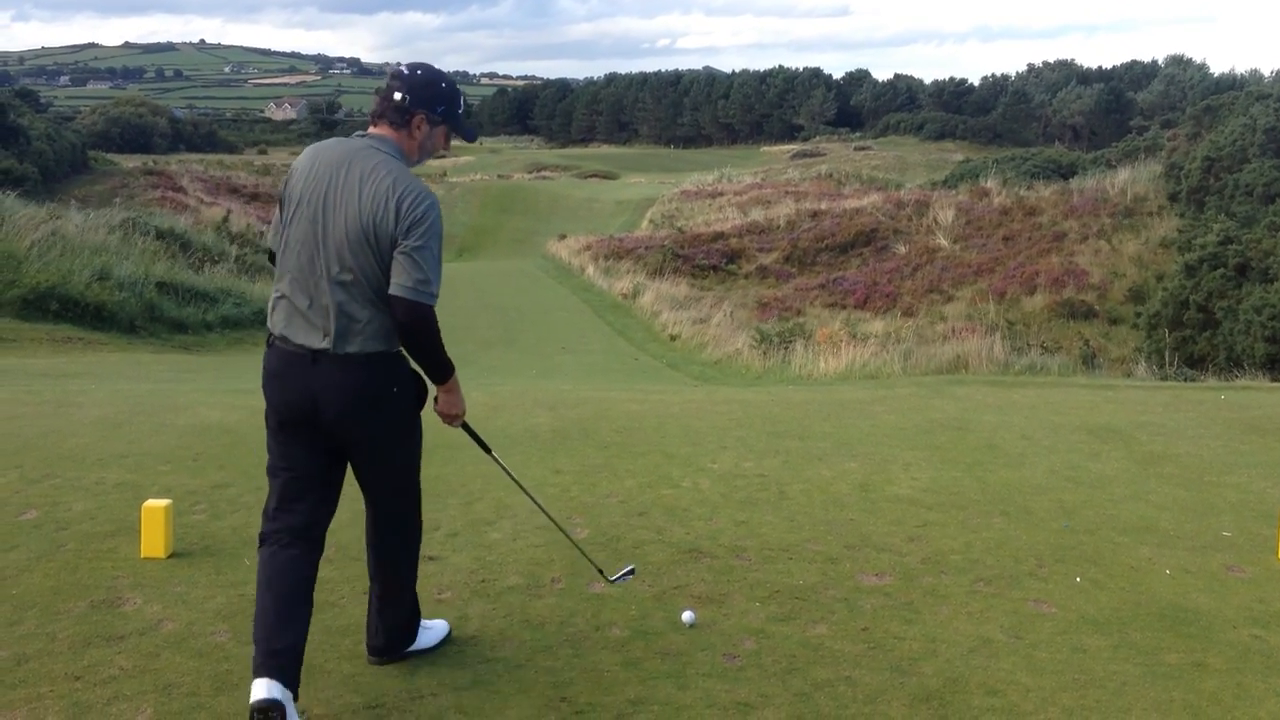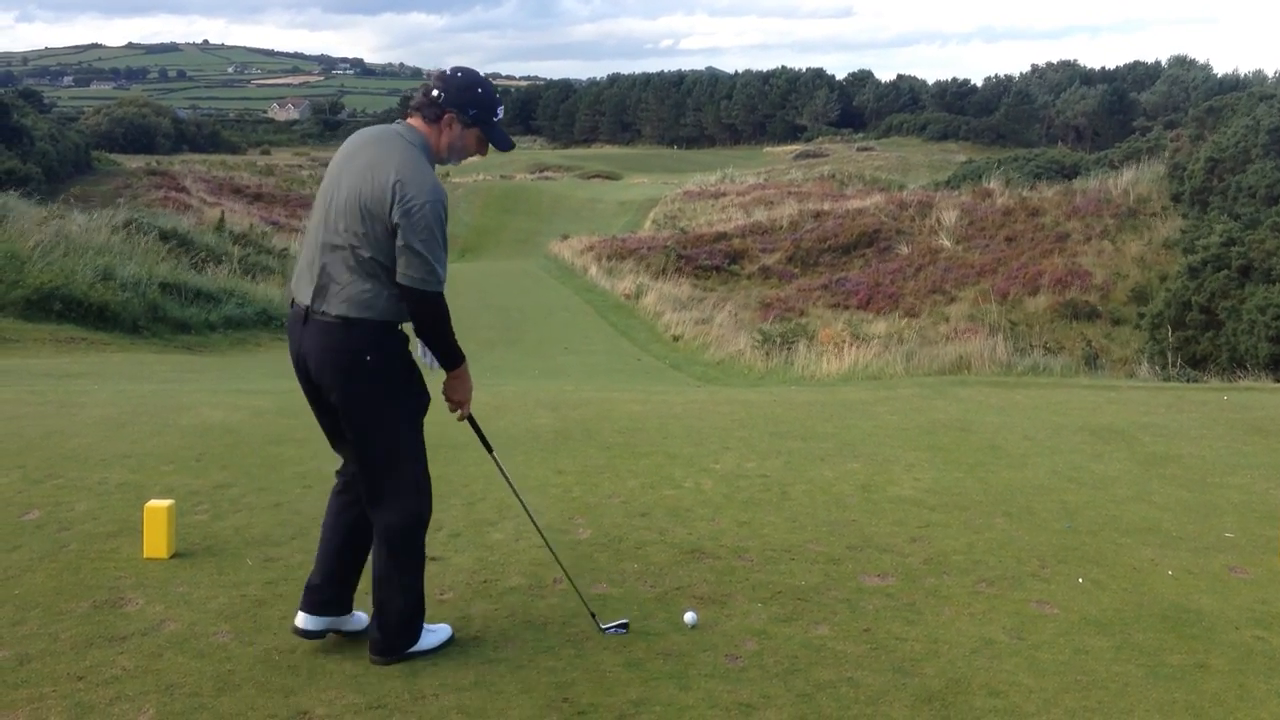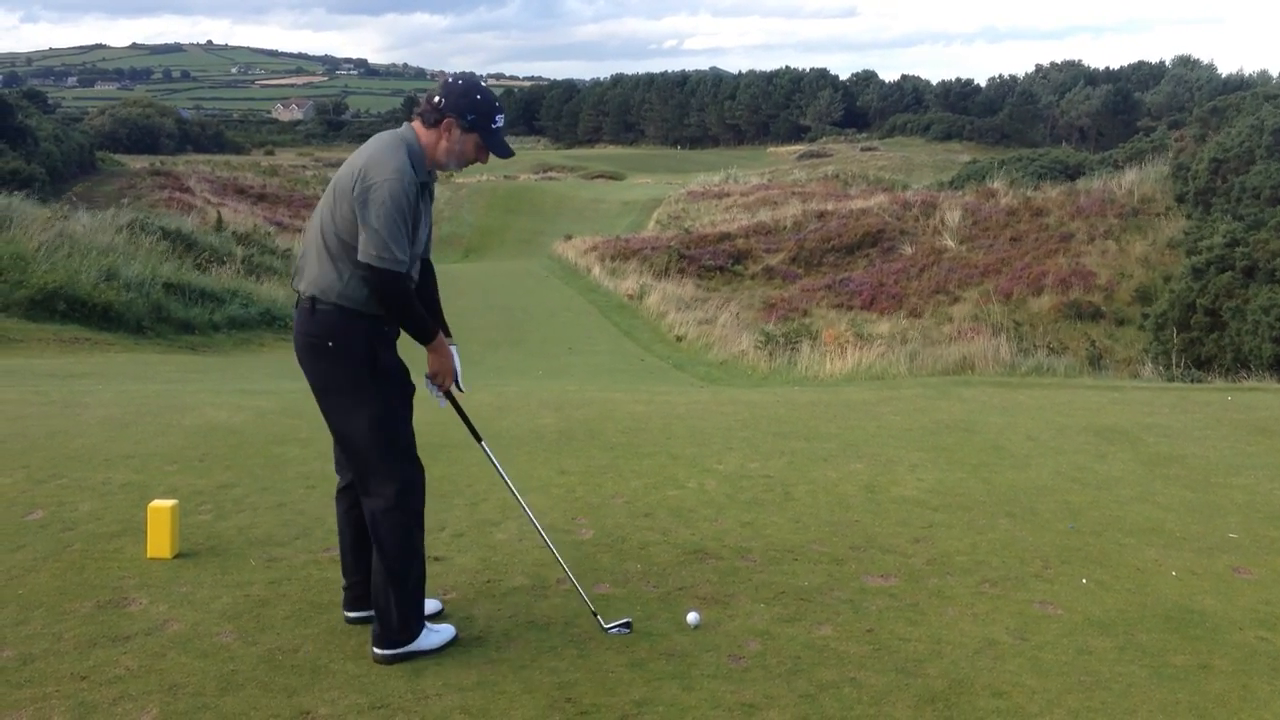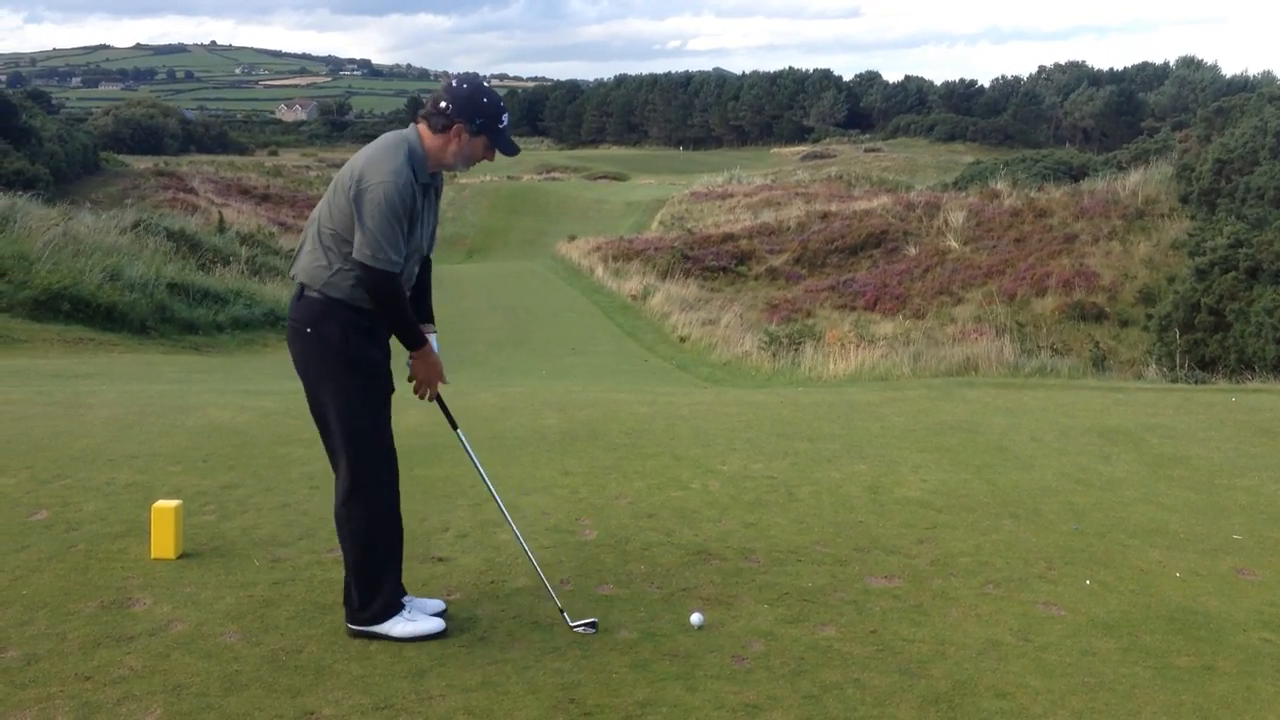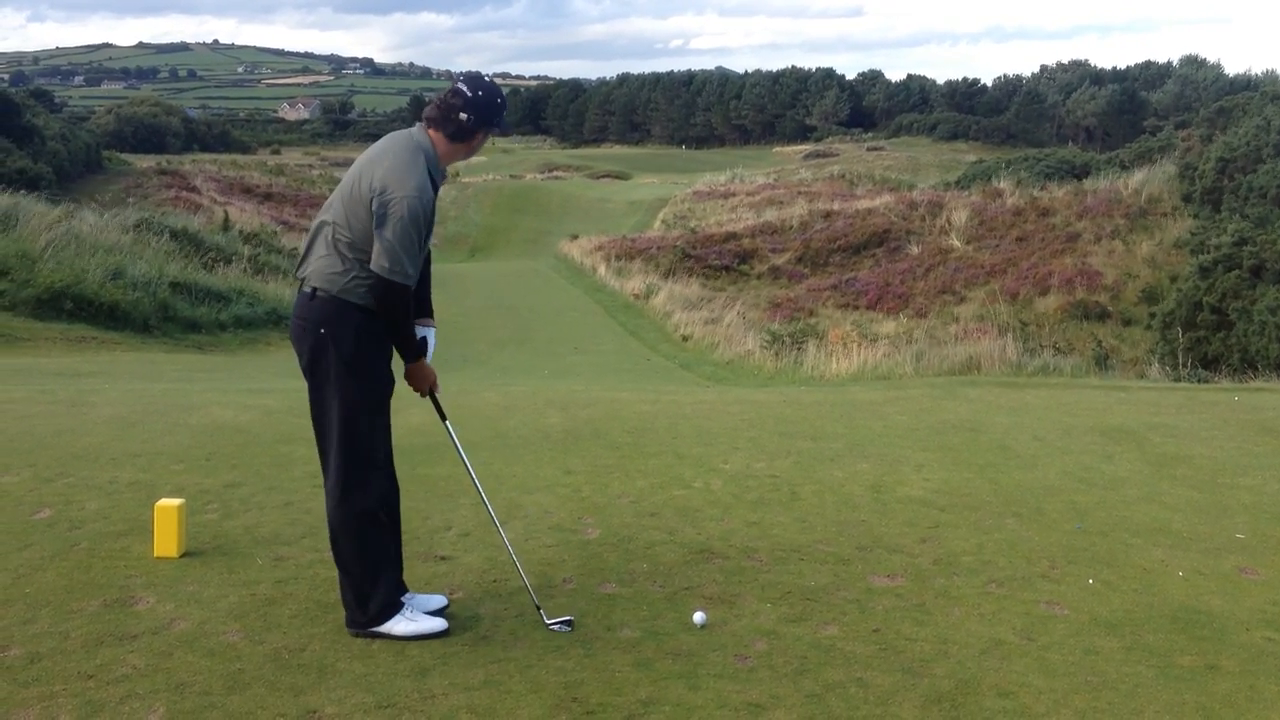
dt=0.3s
person 1, frame 1
left shoulder: (310, 160)
right shoulder: (413, 198)
right elbow: (410, 312)
right wrist: (444, 381)
left hip: (287, 365)
right hip: (365, 376)
left knee: (290, 520)
right knee: (393, 510)
right ankle: (392, 634)
person 1, frame 2
left shoulder: (361, 142)
right shoulder: (419, 186)
right elbow: (420, 294)
left wrist: (422, 338)
right wrist: (455, 368)
left hip: (309, 328)
right hip: (361, 345)
left knee: (361, 471)
right knee: (401, 490)
left ankle: (325, 602)
right ankle: (397, 633)
person 1, frame 3
left shoulder: (414, 167)
right shoulder: (392, 174)
left elbow: (416, 264)
right elbow: (384, 277)
left wrist: (442, 338)
right wrist: (432, 342)
left hip: (346, 329)
right hip: (341, 332)
left knee: (363, 468)
right knee: (394, 474)
left ankle: (366, 594)
right ankle: (399, 629)
person 1, frame 4
left shoulder: (424, 169)
right shoulder: (389, 174)
left elbow: (416, 260)
right elbow: (378, 276)
left wrist: (425, 333)
right wrist: (419, 346)
left hip: (354, 323)
right hip: (329, 323)
left knee: (365, 459)
right knee: (366, 465)
left ankle: (373, 593)
right ankle: (373, 607)
person 1, frame 5
left shoulder: (406, 146)
right shoulder: (411, 187)
right elbow: (390, 285)
left wrist: (424, 323)
right wrist: (414, 358)
left hip: (341, 317)
right hip: (338, 322)
left knee: (371, 463)
right knee: (356, 469)
left ankle: (384, 591)
right ankle: (373, 608)
